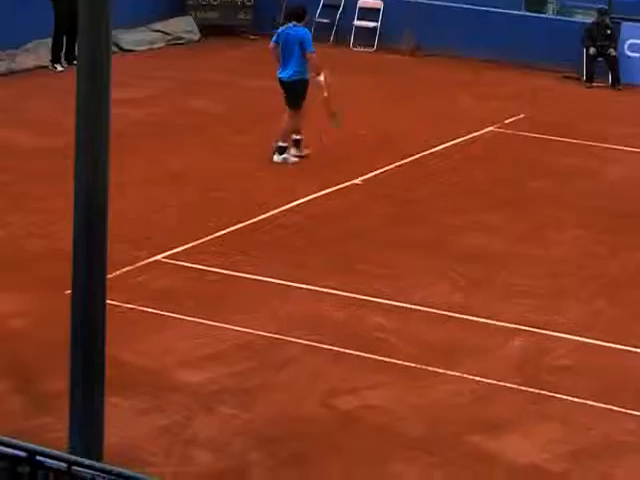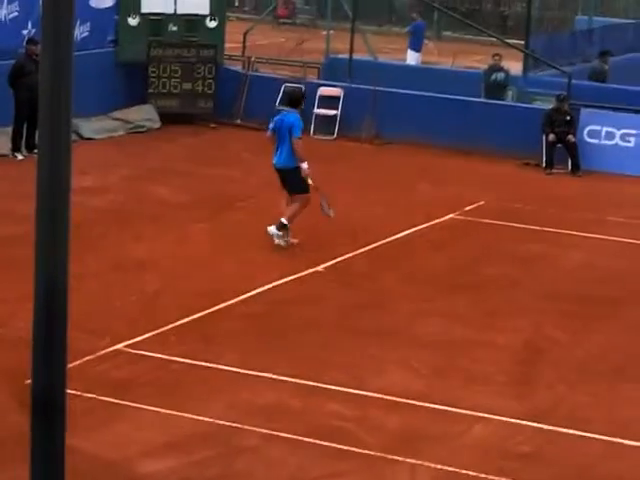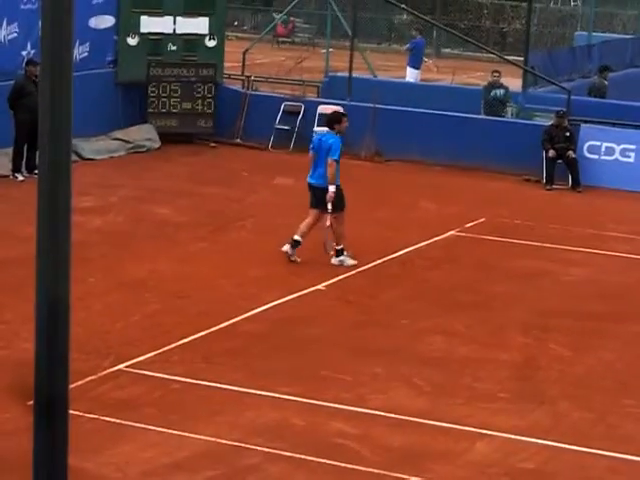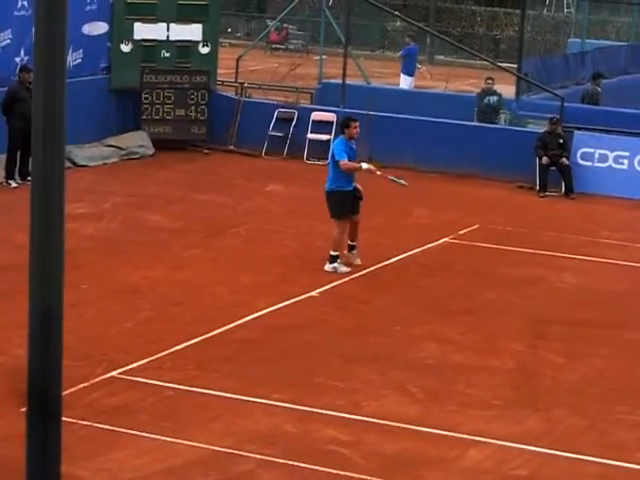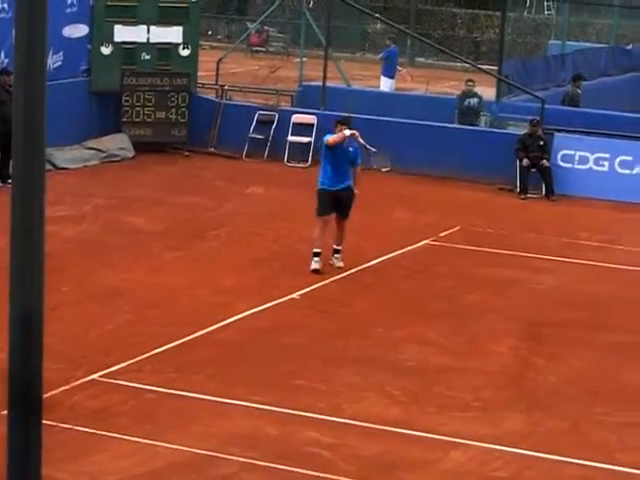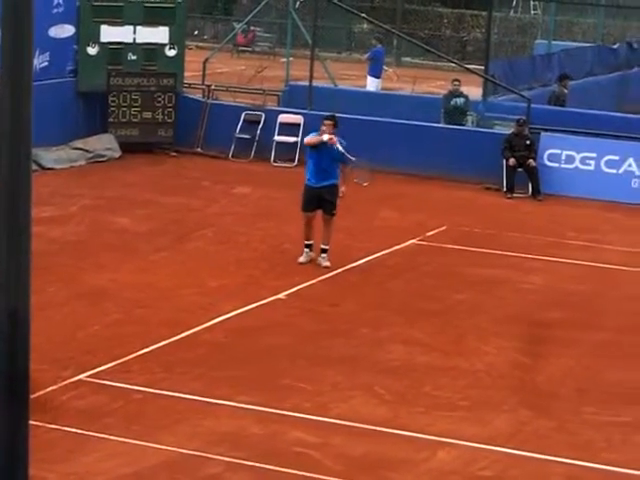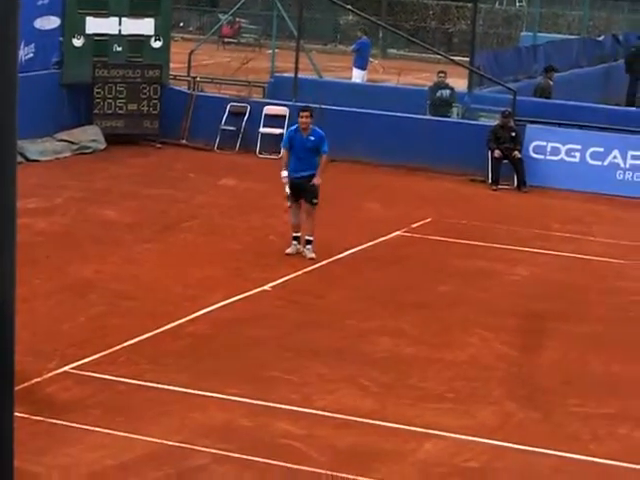
dt=0.5s
person 1, frame 1
left shoulder: (282, 30)
right shoulder: (304, 33)
left elbow: (272, 47)
right elbow: (311, 57)
right wrist: (320, 75)
left hip: (283, 76)
right hip: (297, 78)
left knee: (294, 112)
right knee: (292, 114)
left ankle: (296, 146)
right ankle: (280, 152)
person 1, frame 2
left shoulder: (279, 117)
right shoulder: (296, 119)
left elbow: (270, 135)
right elbow: (297, 143)
right wrist: (304, 164)
left hip: (279, 164)
right hip: (292, 166)
left knee: (291, 199)
right knee: (303, 200)
left ankle: (284, 235)
right ankle: (279, 228)
person 1, frame 3
left shoulder: (319, 137)
right shoulder: (336, 141)
left elbow: (312, 156)
right elbow: (331, 164)
right wrist: (332, 188)
left hip: (314, 182)
right hip: (327, 185)
left knee: (313, 217)
right knee: (338, 219)
left ankle: (292, 245)
right ankle: (339, 255)
person 1, frame 4
left shoulder: (351, 143)
right shoulder: (339, 144)
right elbow: (344, 166)
left wrist: (355, 184)
right wrist: (364, 166)
left hip: (349, 188)
right hip: (336, 190)
left knee: (355, 220)
right knee: (341, 225)
left ankle: (351, 251)
right ankle: (332, 262)
person 1, frame 5
left shoulder: (354, 146)
right shoulder: (329, 138)
left elbow: (355, 167)
right elbow: (332, 141)
left wrist: (354, 187)
right wrist: (347, 133)
left hip: (344, 189)
right hip: (326, 188)
left knee: (341, 223)
right knee: (323, 222)
left ankle: (336, 254)
right ankle: (316, 258)
person 1, frame 6
left shoulder: (341, 145)
right shoulder: (315, 136)
left elbow: (344, 166)
right elbow: (307, 141)
left wrist: (343, 184)
right wrist: (325, 138)
left hip: (330, 187)
right hip: (311, 185)
left knee: (328, 220)
right knee: (307, 218)
left ankle: (323, 254)
right ankle: (308, 250)
person 1, frame 7
left shoulder: (319, 135)
right shoulder: (291, 132)
left elbow: (324, 156)
right elbow: (285, 152)
left wrist: (318, 176)
right wrist: (284, 172)
left hip: (310, 177)
right hip: (293, 176)
left knee: (310, 210)
right knee: (294, 209)
left ankle: (308, 246)
right ankle: (296, 243)
